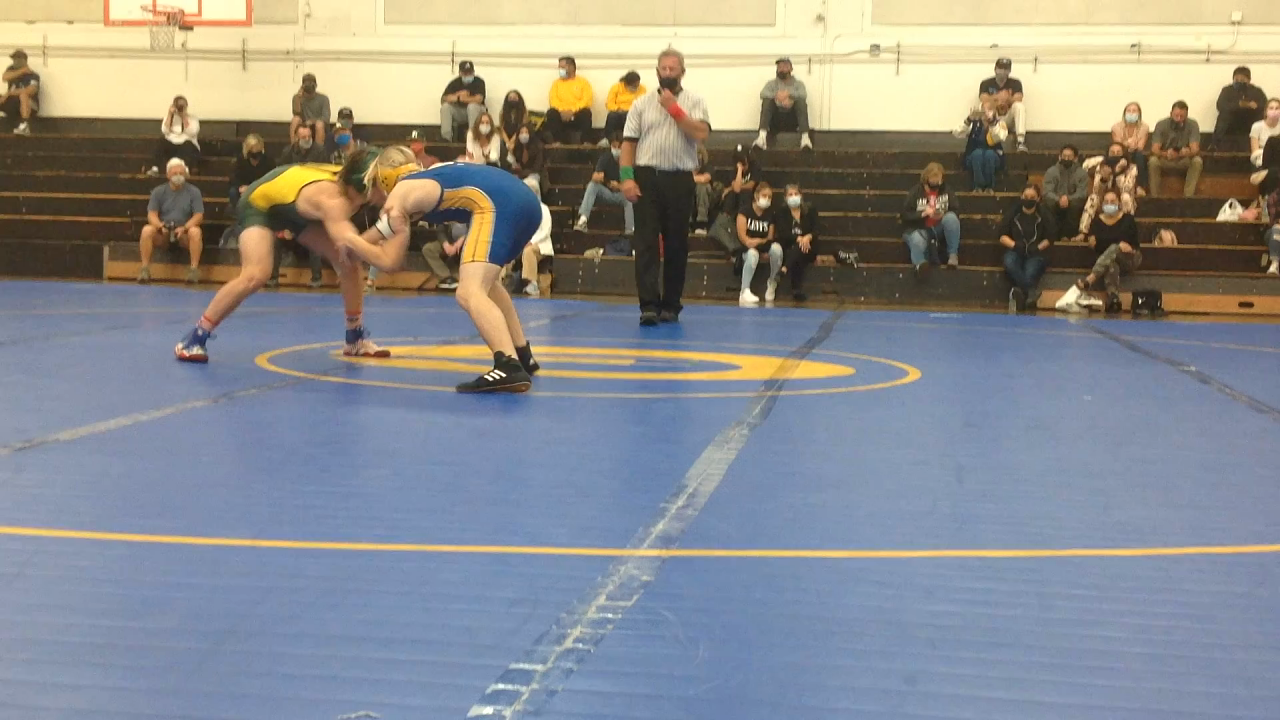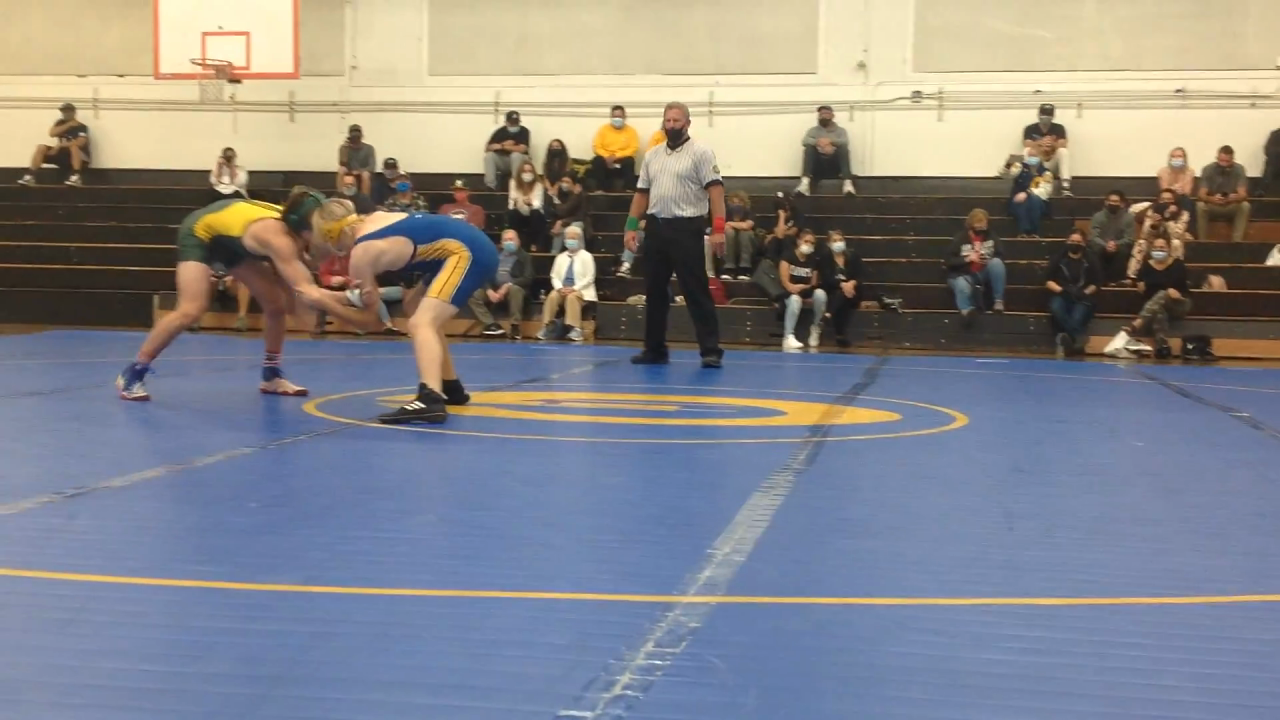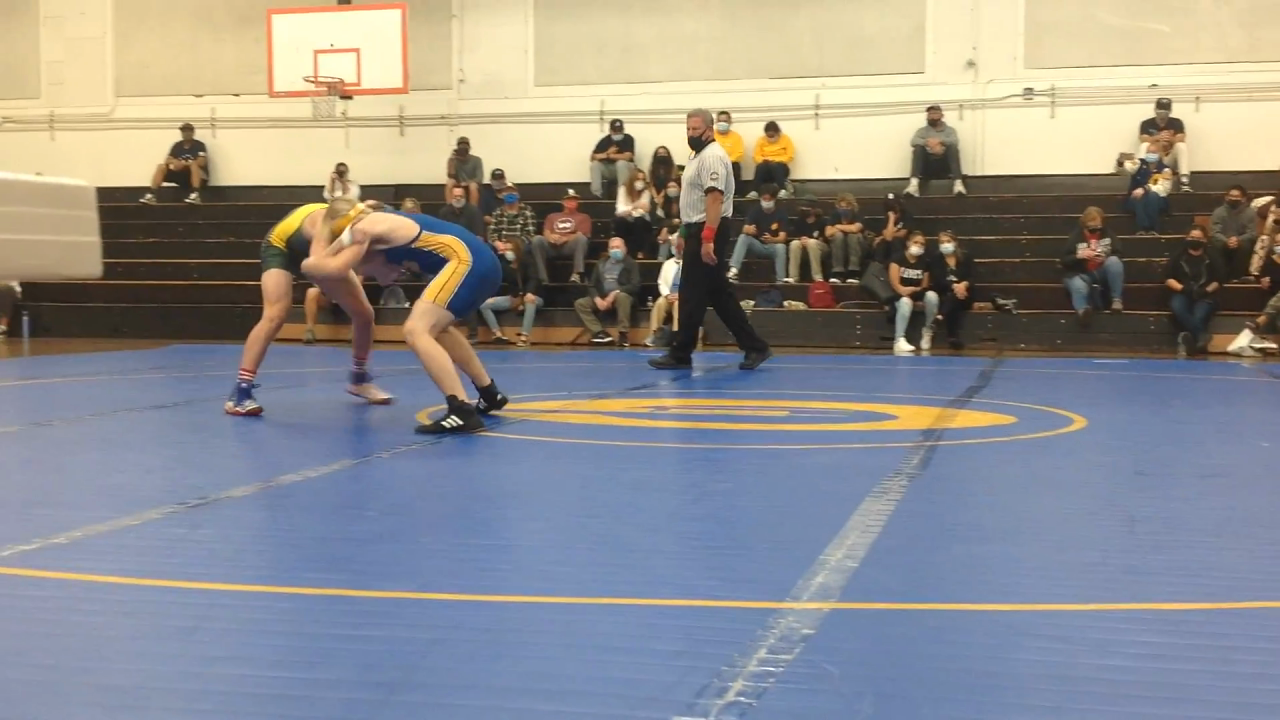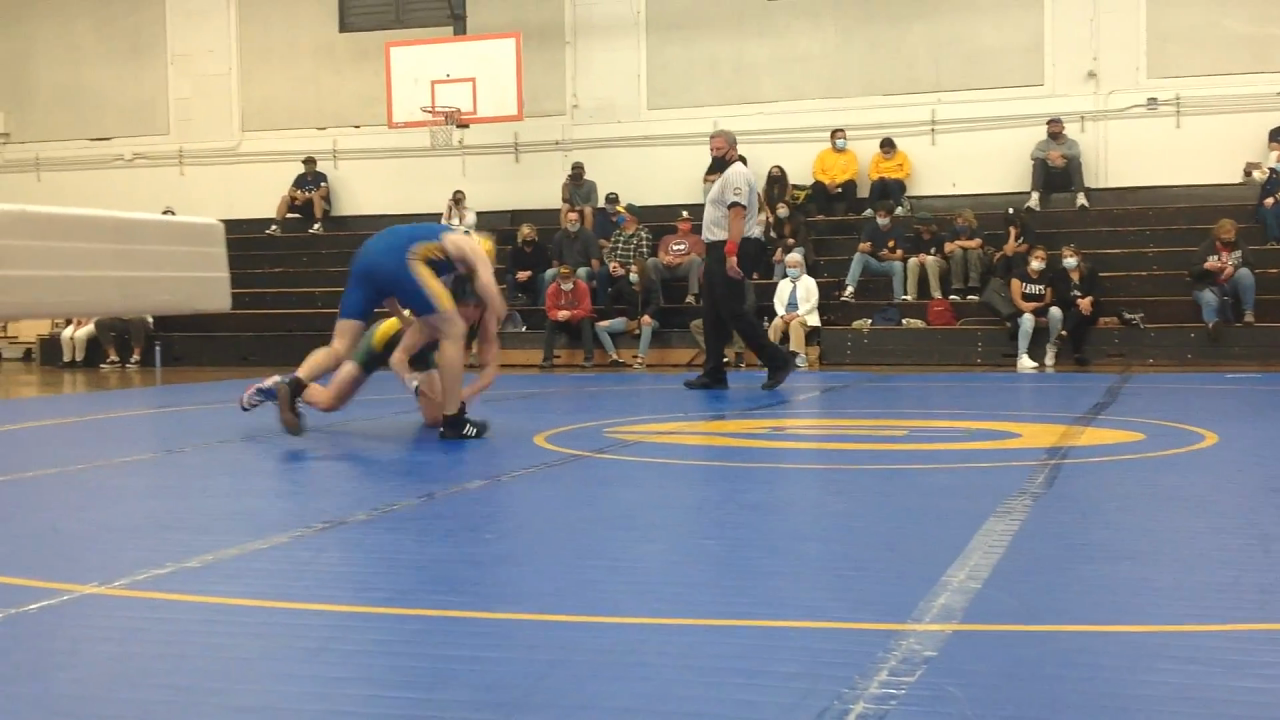
dt=1s
person 1, frame 1
left shoulder: (693, 102)
right shoulder: (641, 103)
left elbow: (701, 134)
right elbow: (628, 143)
left wrist: (673, 107)
right wrist: (626, 178)
left hip: (680, 181)
right hip: (646, 179)
left knee: (676, 245)
right knee: (646, 242)
left ankle: (670, 305)
right ankle: (649, 306)
person 1, frame 2
left shoulder: (700, 152)
right shoulder: (652, 155)
left elbow: (715, 191)
right elbow: (642, 194)
left wrist: (718, 229)
right wrist: (631, 226)
left hip: (687, 228)
right hip: (656, 228)
left knee: (696, 289)
right knee: (655, 289)
left ankle: (711, 350)
right ankle: (655, 348)
person 1, frame 3
left shoulder: (712, 156)
right shoulder: (700, 156)
left elbow: (714, 200)
left wrist: (708, 240)
right wrist: (695, 237)
left hip: (707, 233)
right hip: (701, 231)
left knee: (693, 294)
right knee: (719, 295)
left ankle: (681, 354)
right ankle: (754, 348)
person 1, frame 4
left shoulder: (736, 173)
right shoulder: (723, 176)
left elbow: (737, 215)
left wrist: (732, 253)
right wrist: (718, 255)
left hip: (729, 252)
right hip: (718, 251)
left knee: (734, 312)
right knee: (713, 313)
left ankle: (777, 361)
right ankle: (714, 373)
person 2, frame 1
left shoulder: (348, 183)
right shoulder: (331, 197)
left hip: (288, 206)
right hip: (260, 202)
left knee: (349, 265)
right knee: (256, 276)
left ankle: (356, 339)
right ankle: (195, 339)
person 2, frame 2
left shoulder: (294, 227)
right shoulder: (278, 237)
right elbow: (309, 292)
left hip: (231, 237)
right hip: (200, 232)
left knee: (277, 303)
right knee: (191, 311)
left ankle: (271, 376)
right ankle: (133, 374)
person 2, frame 3
right shoulder: (324, 222)
right hip: (282, 246)
left knee: (365, 313)
right knee: (274, 316)
left ankle: (360, 379)
right ankle: (241, 392)
person 2, frame 4
left shoulder: (485, 319)
left elbow: (490, 369)
left wrist: (466, 394)
left hip: (419, 355)
right hip: (383, 343)
left knee: (437, 418)
right knee: (328, 402)
right ankle: (274, 387)
person 3, frame 1
left shoulder: (400, 194)
right shoulder: (436, 172)
left elbow: (389, 261)
left wrist: (352, 242)
left hip: (495, 204)
right hip: (528, 202)
left knee: (469, 294)
right knee: (485, 279)
left ankle: (510, 368)
right ankle: (522, 356)
person 3, frame 2
left shoulder: (360, 254)
right shoulder: (375, 218)
left elbow: (371, 321)
left hip: (467, 252)
right hip: (477, 247)
left knee: (421, 324)
right knee: (416, 311)
left ankle: (429, 399)
right ankle: (451, 388)
person 3, frame 3
left shoulder: (366, 226)
right shoulder: (392, 224)
left elbow: (336, 270)
left wrist: (311, 263)
left hip: (467, 260)
right hip: (488, 263)
left knee: (415, 331)
right knee: (439, 328)
left ankle: (463, 411)
right ankle: (490, 393)
person 3, frame 4
right shoulder: (475, 250)
right elbow: (495, 308)
right hip: (390, 263)
left knee: (339, 348)
right knee: (453, 332)
left ankle: (291, 387)
right ankle: (453, 420)
